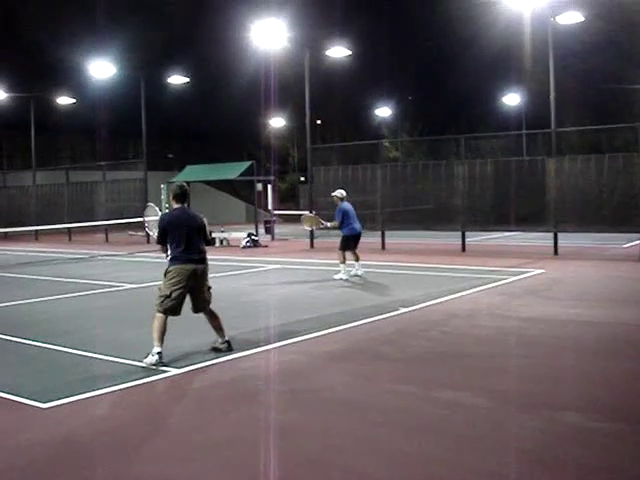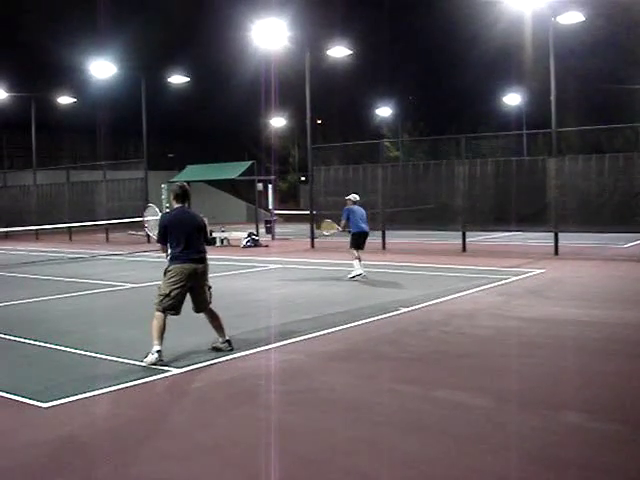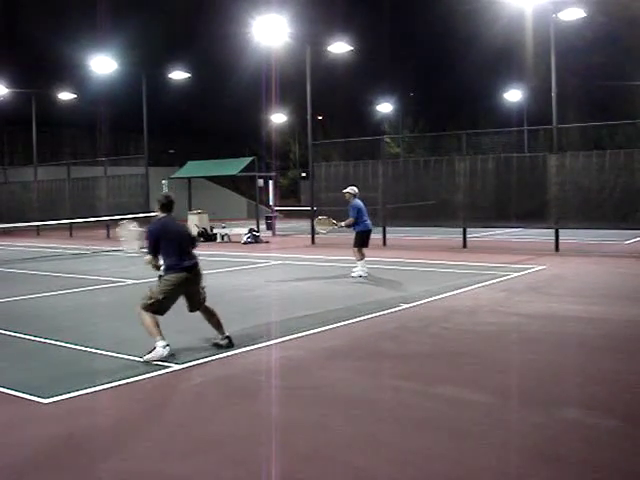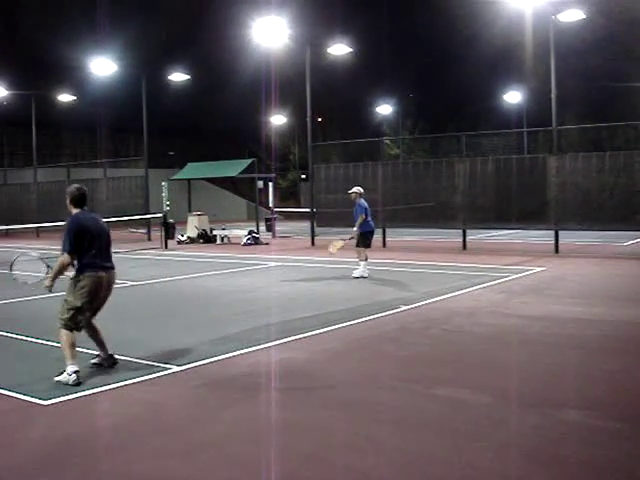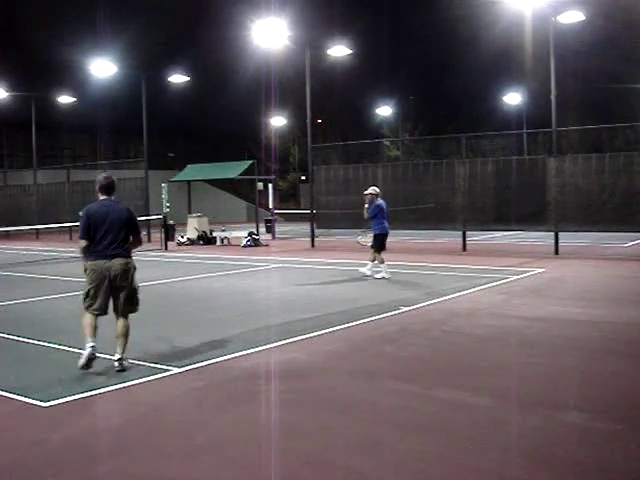
dt=0.7s
person 1, frame 1
left shoulder: (166, 218)
right shoulder: (197, 219)
left elbow: (163, 249)
right elbow: (205, 244)
left hip: (179, 267)
right hip: (200, 265)
left knee: (162, 311)
right knee: (205, 308)
left ankle: (157, 352)
right ankle: (223, 341)
person 1, frame 2
left shoulder: (166, 218)
right shoulder: (198, 219)
left elbow: (164, 248)
left hip: (179, 267)
right hip: (200, 265)
left knee: (160, 310)
right knee: (205, 307)
left ankle: (156, 350)
right ankle: (224, 341)
person 1, frame 3
left shoulder: (154, 228)
right shoulder: (182, 226)
left elbow: (153, 258)
left wrist: (156, 264)
left hip: (174, 276)
right hip: (193, 271)
left knee: (146, 310)
right knee: (201, 306)
left ankle: (162, 347)
right ankle: (224, 337)
person 1, frame 4
left shoulder: (73, 223)
right shoulder: (98, 221)
left elbow: (67, 258)
left wrist: (52, 277)
left hip: (89, 277)
right hip: (107, 275)
left knee: (66, 325)
right knee: (83, 320)
left ankle: (71, 371)
right ankle: (106, 356)
person 1, frame 5
left shoulder: (89, 211)
right shoulder: (126, 211)
left elbow: (84, 244)
right elbow: (138, 242)
left wrist: (86, 257)
left hip: (97, 264)
right hip: (122, 263)
left knee: (91, 311)
right knee: (122, 314)
left ankle: (90, 346)
right ankle: (119, 357)
